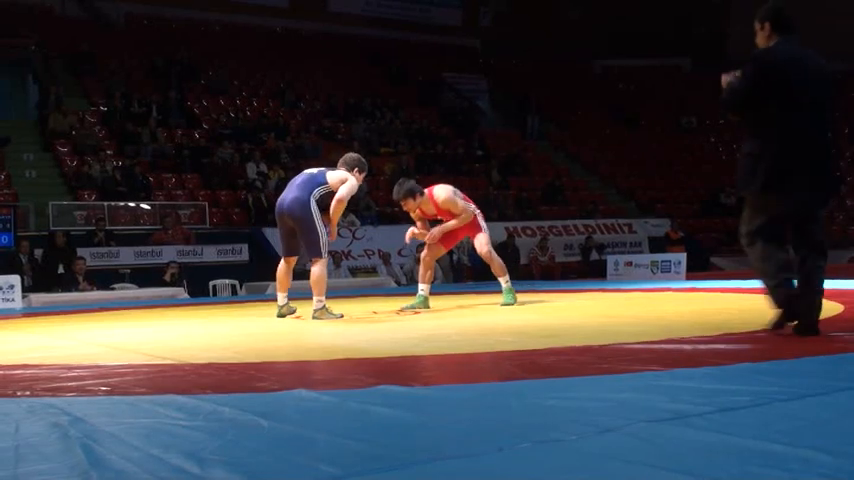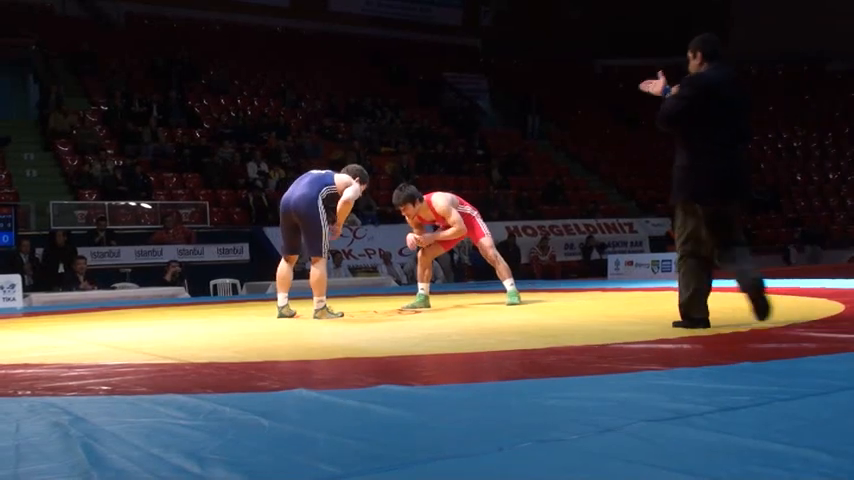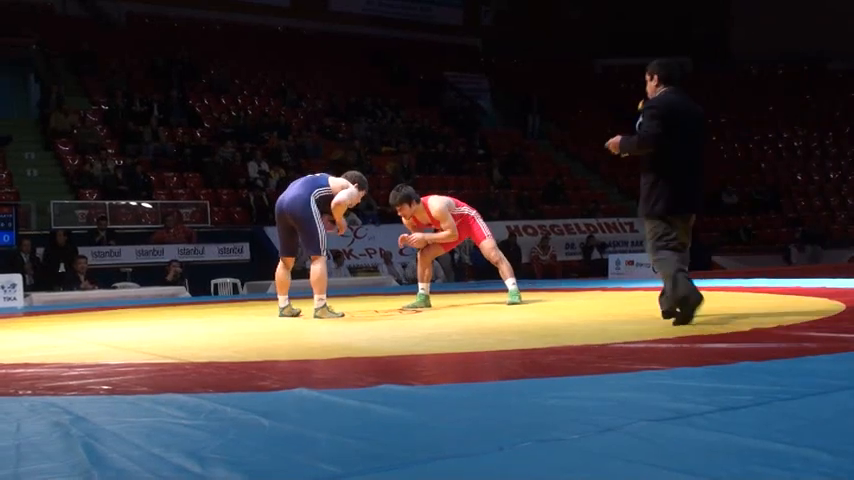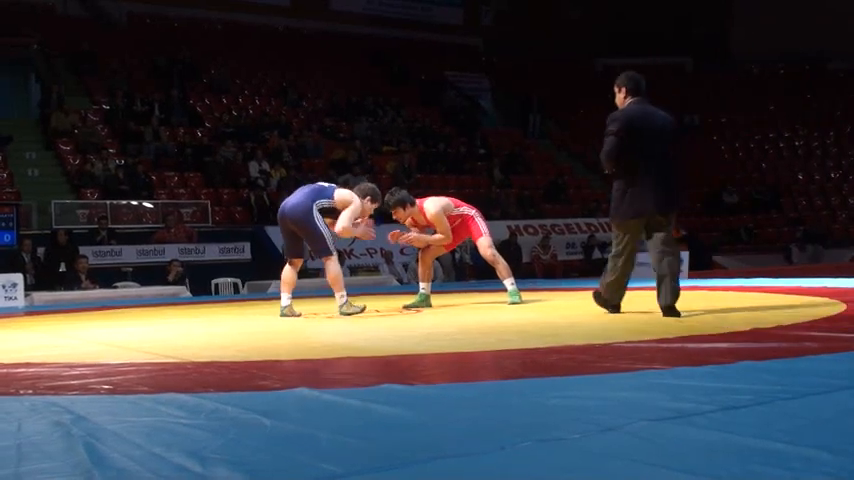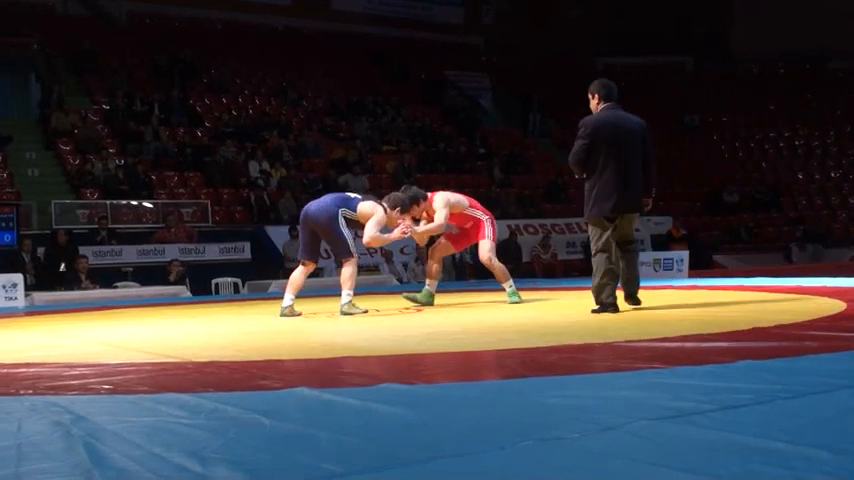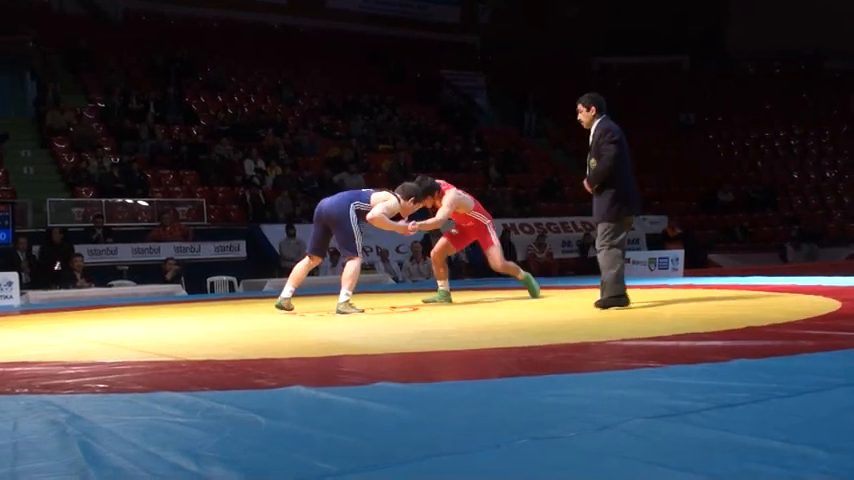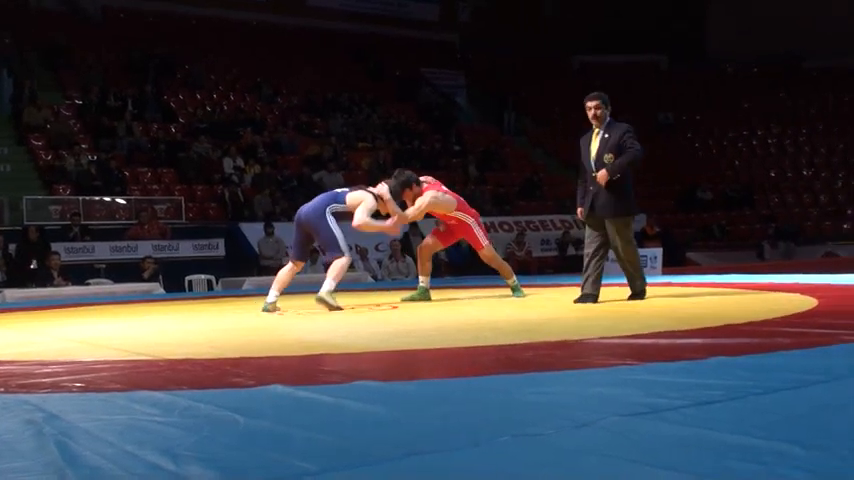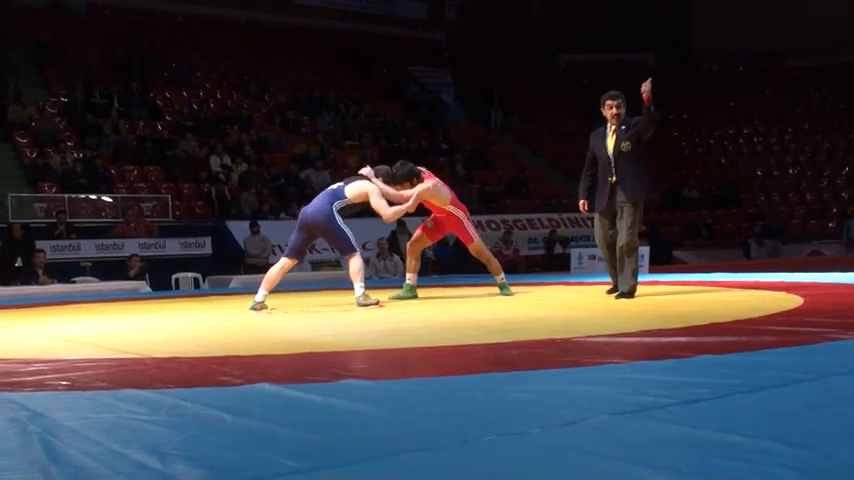
dt=0.4s
person 1, frame 1
left shoulder: (763, 61)
right shoulder: (817, 64)
left elbow: (734, 104)
left wrist: (731, 86)
left hip: (771, 166)
right hip: (812, 165)
left knee: (760, 236)
right knee: (809, 243)
left ankle: (791, 302)
right ankle: (806, 316)
person 1, frame 2
left shoulder: (696, 82)
right shoulder: (734, 85)
left elbow: (667, 120)
left wrist: (669, 99)
right wrist: (667, 91)
left hip: (698, 177)
right hip: (732, 177)
left knee: (692, 246)
right knee: (732, 242)
left ankle: (694, 313)
right ankle: (752, 283)
person 1, frame 3
left shoulder: (657, 104)
right shoulder: (694, 109)
left elbow: (648, 141)
left wrist: (623, 143)
left hip: (661, 191)
right hip: (688, 191)
left knee: (662, 248)
right knee: (678, 246)
left ankle: (687, 296)
right ankle: (672, 304)
person 1, frame 4
left shoulder: (620, 118)
right shoulder: (666, 119)
left elbow: (609, 156)
right elbow: (673, 159)
left wrist: (612, 167)
right wrist: (673, 193)
left hip: (630, 196)
right hip: (662, 196)
left knee: (622, 251)
right knee: (665, 248)
left ankle: (610, 297)
right ankle: (668, 302)
person 1, frame 5
left shoulder: (591, 123)
right shoulder: (637, 123)
left elbow: (576, 159)
right elbow: (647, 161)
left wrist: (584, 172)
right wrist: (647, 192)
left hip: (601, 196)
right hip: (630, 196)
left knee: (603, 249)
right knee: (627, 244)
left ankle: (607, 301)
right ankle: (631, 292)
person 1, frame 6
left shoulder: (606, 129)
right shoulder: (603, 131)
left elbow: (610, 160)
left wrist: (590, 181)
left hip: (613, 200)
right hip: (611, 200)
left knee: (607, 248)
right knee: (609, 248)
left ankle: (616, 294)
right ankle: (610, 295)
person 1, frame 7
left shoulder: (622, 130)
right shoulder: (586, 140)
left elbow: (636, 153)
left wrist: (610, 171)
right wrist: (581, 202)
left hip: (617, 200)
right hip: (594, 203)
left knee: (624, 247)
right knee: (593, 248)
left ankle: (638, 288)
right ankle: (590, 292)
person 1, frame 8
left shoulder: (635, 127)
right shoulder: (596, 136)
left elbow: (650, 124)
right elbow: (589, 169)
left wrist: (647, 99)
right wrist: (584, 195)
left hip: (629, 192)
right hip: (605, 195)
left knee: (627, 241)
right knee: (603, 239)
left ankle: (627, 287)
right ankle: (618, 279)
person 2, frame 1
left shoulder: (321, 174)
right shoulder: (350, 180)
right elbow: (340, 198)
left wrist: (324, 215)
right wrist: (333, 224)
left hip: (282, 203)
right hip: (302, 204)
left knee: (288, 258)
right knee: (320, 258)
left ankle: (282, 305)
right ankle: (319, 309)
person 2, frame 2
left shoulder: (321, 177)
right shoulder: (352, 185)
right elbow: (347, 200)
right wrist: (338, 224)
left hip: (287, 201)
right hip: (308, 201)
left knee: (289, 257)
right knee: (319, 258)
left ankle: (282, 306)
right ankle: (320, 309)
person 2, frame 3
left shoulder: (323, 183)
right shoulder: (349, 189)
right elbow: (338, 202)
left wrist: (322, 221)
right wrist: (340, 221)
left hip: (282, 202)
right hip: (301, 203)
left knee: (286, 259)
right knee: (318, 256)
left ankle: (284, 307)
right ankle: (320, 308)
person 2, frame 4
left shoulder: (338, 195)
right shoulder: (356, 202)
right elbow: (341, 229)
left wrist: (354, 225)
right wrist: (357, 232)
left hip: (285, 208)
right hip: (303, 209)
left knee: (294, 261)
right knee: (330, 256)
left ankle: (286, 306)
right ankle: (344, 304)
person 2, frame 5
left shoulder: (372, 206)
right shoulder: (381, 214)
right elbow: (368, 239)
right wrist: (391, 237)
left hip: (308, 210)
right hip: (327, 213)
left knee: (307, 264)
right knee: (350, 258)
left ankle: (287, 306)
right ankle: (347, 304)
person 2, frame 6
left shoulder: (386, 196)
right shoulder: (395, 203)
right elbow: (373, 216)
right wrist: (398, 227)
left hip: (324, 205)
right hip: (341, 209)
left knee: (313, 258)
right knee: (354, 258)
left ankle: (285, 297)
right ankle: (343, 303)
person 2, frame 7
left shoulder: (366, 192)
right shoulder: (370, 200)
right elbow: (358, 222)
right wrist: (385, 227)
left hip: (304, 212)
right hip: (319, 214)
left knee: (295, 263)
right knee: (343, 256)
left ankle: (270, 302)
right ankle: (325, 292)
person 2, frame 8
left shoulder: (354, 181)
right shoulder: (370, 187)
right elbow: (387, 215)
right wrist: (410, 205)
left hip: (307, 214)
right hip: (324, 215)
left knee: (287, 261)
right knee: (353, 254)
left ankle: (258, 301)
right ankle: (361, 296)
person 3, frame 1
left shoulder: (442, 196)
right shoulder: (416, 211)
left elbow: (468, 214)
right elbow: (427, 235)
left wrist: (442, 228)
right wrist: (415, 232)
left hip: (469, 219)
right hip: (450, 225)
left knee: (485, 250)
right knee: (426, 256)
left ankle: (508, 290)
right ankle: (421, 299)
person 3, frame 2
left shoulder: (440, 203)
right shoulder: (412, 217)
left elbow: (461, 229)
right elbow: (424, 241)
left wrist: (433, 236)
right wrist: (413, 238)
left hip: (469, 218)
right hip: (449, 225)
left knee: (490, 253)
right knee: (423, 255)
left ankle: (512, 292)
right ankle: (422, 298)
person 3, frame 3
left shoulder: (435, 206)
right shoulder: (408, 219)
left elbow: (453, 234)
right elbow: (421, 244)
left wrist: (424, 236)
right wrist: (408, 240)
left hip: (469, 219)
right hip: (450, 226)
left knee: (493, 254)
right knee: (423, 255)
left ankle: (513, 292)
right ankle: (423, 298)
person 3, frame 4
left shoulder: (431, 209)
right shoulder: (409, 219)
left elbow: (447, 238)
right elbow: (424, 243)
left wrist: (420, 237)
right wrist: (405, 238)
left hip: (470, 218)
right hip: (453, 226)
left knee: (489, 253)
right knee: (424, 254)
left ankle: (513, 292)
right ankle: (423, 297)
person 3, frame 5
left shoulder: (439, 201)
right shoulder: (425, 212)
left elbow: (439, 226)
right elbow: (422, 241)
left wrist: (416, 231)
left hip: (482, 222)
right hip: (465, 227)
left knee: (487, 257)
right knee: (434, 252)
left ankle: (512, 292)
right ankle: (428, 295)
person 3, frame 6
left shoulder: (450, 197)
right shoulder: (435, 186)
left elbow: (439, 221)
left wrist: (418, 225)
left hip: (482, 224)
right hip: (464, 227)
left knee: (498, 265)
right knee: (436, 254)
left ankle: (525, 278)
right ankle: (444, 293)
person 3, frame 7
left shoulder: (429, 198)
right shoulder: (423, 182)
left elbow: (405, 218)
right elbow: (416, 217)
right wrist: (408, 199)
left hip: (468, 222)
right hip: (452, 224)
left knee: (492, 259)
right knee: (423, 249)
left ankle: (515, 287)
right ankle: (423, 291)
person 3, frame 8
left shoulder: (428, 186)
right shoulder: (419, 173)
left elbow: (397, 196)
left wrist: (373, 178)
left hip: (457, 217)
right hip: (439, 218)
left knee: (482, 253)
right knee: (412, 246)
left ankle: (503, 285)
right ankle: (409, 288)
